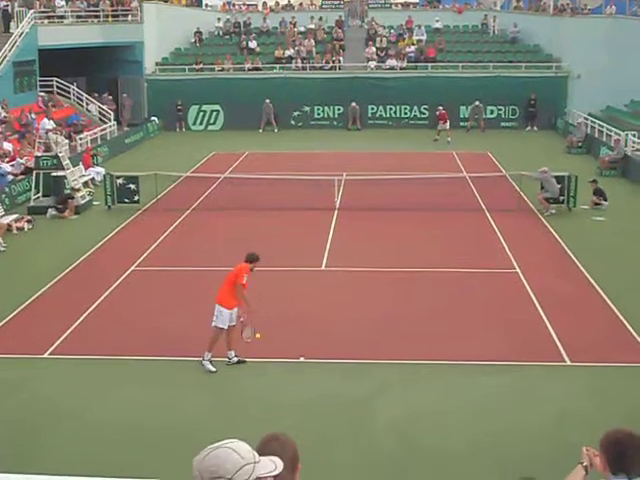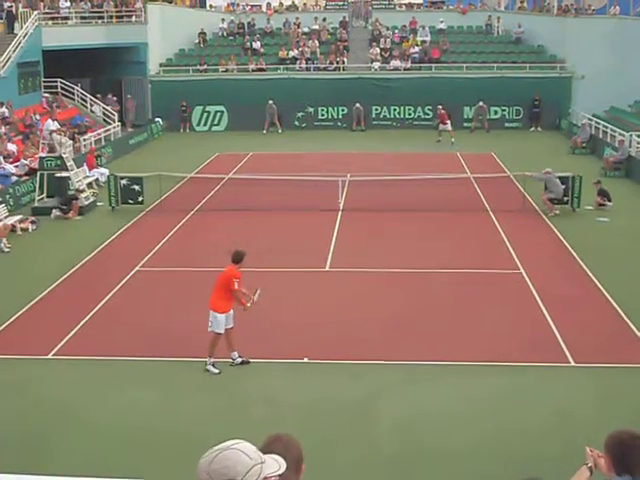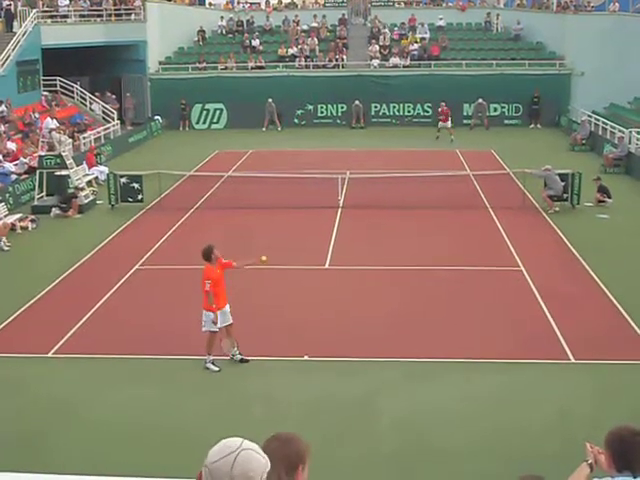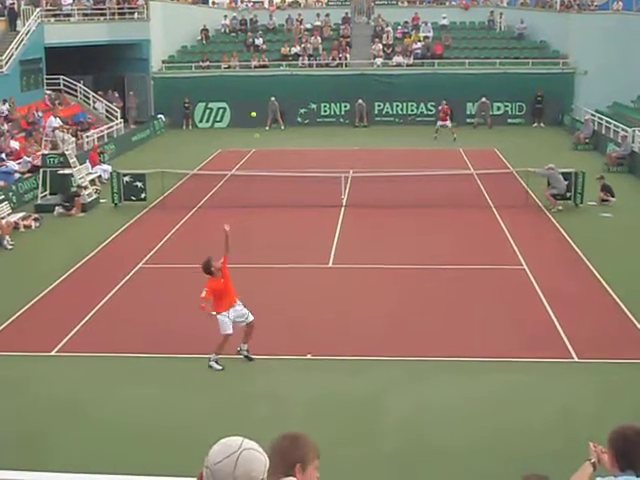
dt=0.5s
person 1, frame 1
left shoulder: (242, 269)
right shoulder: (244, 269)
left elbow: (241, 291)
right elbow: (238, 290)
left wrist: (247, 305)
right wrist: (242, 308)
left hip: (231, 304)
right hip: (224, 304)
left knee: (231, 329)
right knee: (219, 330)
left ankle: (231, 357)
right ankle: (206, 359)
person 1, frame 2
left shoulder: (232, 271)
right shoulder: (234, 273)
left elbow: (238, 289)
right elbow: (235, 293)
left wrist: (249, 296)
right wrist: (245, 303)
left hip: (227, 307)
right hip: (219, 308)
left knee: (229, 330)
right knee: (217, 334)
left ankle: (235, 357)
right ankle: (209, 362)
person 1, frame 3
left shoulder: (220, 263)
right shoulder: (208, 273)
left elbow: (233, 265)
right elbow: (209, 295)
right wrist: (215, 313)
left hip: (223, 304)
right hip: (213, 308)
left knee: (229, 326)
right knee: (213, 332)
left ankle: (234, 353)
right ankle: (208, 360)
person 1, frame 4
left shoulder: (223, 269)
right shoulder: (210, 285)
left elbow: (226, 251)
right elbow: (202, 301)
left wrist: (227, 234)
right wrist: (209, 310)
left hip: (235, 305)
right hip: (223, 311)
left knee: (251, 324)
right knee: (227, 336)
left ankle: (243, 348)
right ankle: (213, 359)
